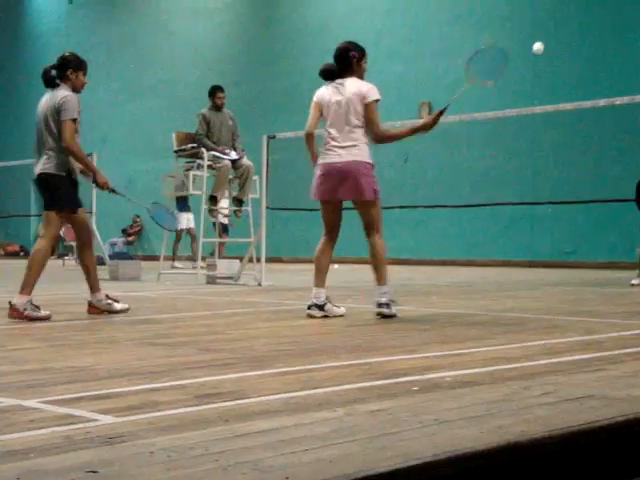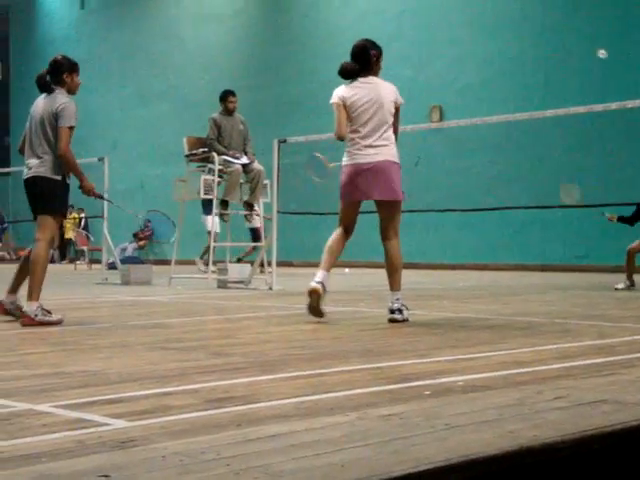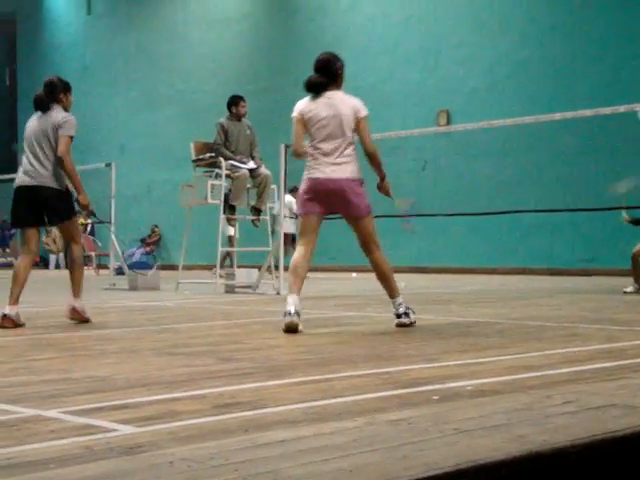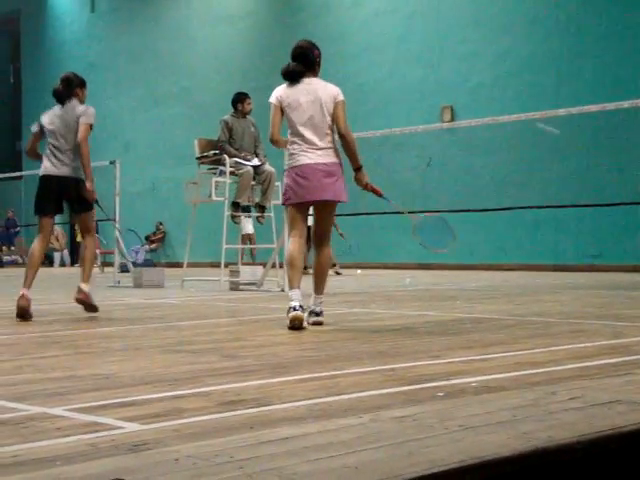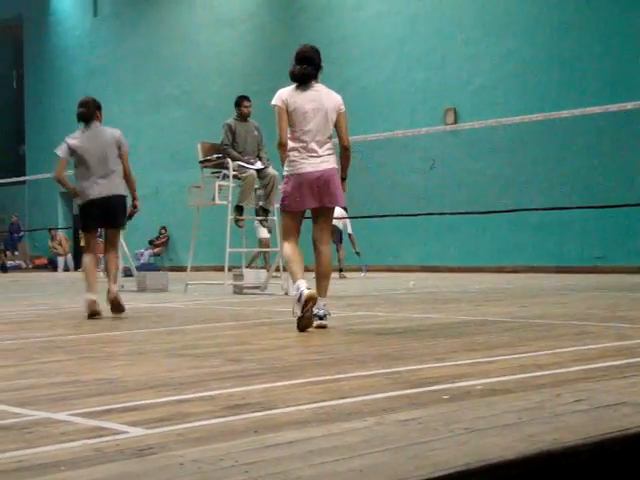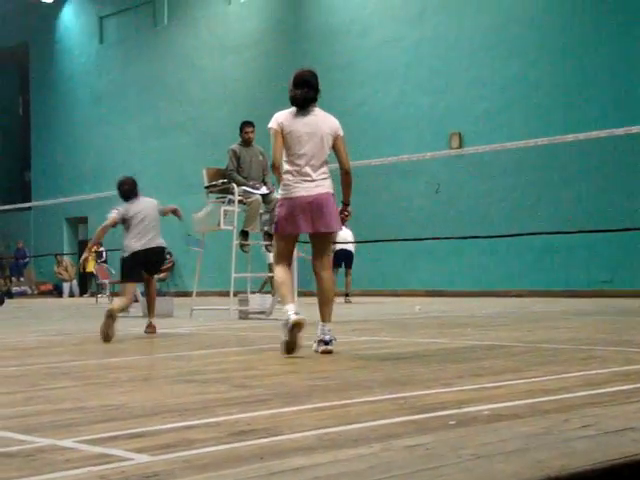
dt=0.4s
person 1, frame 1
left shoulder: (322, 92)
right shoulder: (366, 89)
left elbow: (309, 132)
right elbow: (378, 135)
left wrist: (315, 159)
right wrist: (420, 127)
left hip: (328, 166)
right hip: (357, 164)
left knee: (330, 235)
right knee: (374, 232)
left ankle: (317, 300)
right ankle: (383, 298)
person 1, frame 2
left shoulder: (342, 93)
right shoulder: (391, 90)
left elbow: (341, 134)
left hip: (354, 165)
right hip: (386, 164)
left knee: (343, 230)
right knee: (390, 236)
left ankle: (319, 281)
right ankle: (396, 304)
person 1, frame 3
left shoulder: (303, 106)
right shoulder: (353, 104)
left elbow: (297, 150)
right elbow: (370, 149)
right wrist: (382, 178)
left hip: (315, 183)
right hip: (347, 181)
left knee: (304, 246)
right knee: (371, 247)
left ankle: (292, 308)
right ankle: (401, 309)
person 1, frame 4
left shoulder: (281, 93)
right shoulder: (332, 91)
left elbow: (274, 137)
right elbow: (344, 134)
right wrist: (358, 169)
left hip: (299, 168)
right hip: (328, 167)
left knee: (297, 237)
right knee: (323, 241)
left ankle: (295, 303)
right ankle: (317, 307)
person 1, frame 5
left shoulder: (284, 95)
right shoulder: (334, 98)
left elbow: (282, 141)
right elbow: (345, 145)
right wrist: (343, 178)
left hip: (298, 174)
right hip: (328, 172)
left knee: (290, 240)
right knee: (322, 242)
left ankle: (302, 289)
right ankle: (321, 309)
person 1, frame 6
left shoulder: (281, 119)
right shoulder: (331, 122)
left elbow: (276, 162)
right elbow: (346, 168)
right wrist: (346, 203)
left hip: (291, 198)
right hip: (323, 197)
left knee: (282, 263)
right knee: (323, 267)
left ankle: (292, 313)
right ankle: (325, 335)
person 2, frame 1
left shoulder: (47, 98)
right shoulder: (68, 98)
right elbow: (69, 143)
left wrist: (84, 171)
right wrist: (95, 172)
left hip: (48, 173)
right hip: (58, 175)
left knee: (85, 233)
right knee: (49, 235)
left ankle: (97, 298)
right ankle: (21, 301)
person 2, frame 2
left shoulder: (40, 102)
right shoulder: (65, 104)
left elbow: (23, 147)
right elbow: (63, 150)
right wrist: (83, 179)
left hip: (33, 176)
right hip: (51, 177)
left knee: (45, 240)
right knee: (45, 240)
right ankle: (32, 308)
person 2, frame 3
left shoulder: (33, 121)
right shoulder: (65, 119)
right elbow: (62, 155)
right wrist: (80, 191)
left hip: (24, 187)
right hip: (52, 187)
left knee: (28, 251)
right knee: (74, 242)
right ankle: (76, 305)
person 2, frame 4
left shoulder: (48, 115)
right shoulder: (85, 111)
left elbow: (30, 150)
right elbow: (81, 140)
right wrist: (89, 178)
left hip: (48, 178)
right hip: (74, 178)
left knee: (42, 236)
right knee: (89, 234)
left ankle: (25, 294)
right ankle: (84, 288)
person 2, frame 5
left shoulder: (71, 141)
right shoulder: (115, 134)
left elbow: (59, 175)
right elbow: (127, 171)
left wrist: (76, 192)
right wrist: (135, 198)
left hip: (89, 199)
right hip: (115, 196)
left knee: (90, 251)
right knee: (111, 248)
left ankle: (92, 298)
right ankle: (113, 290)
person 2, frame 6
left shoulder: (123, 210)
right shoulder: (152, 203)
left elbow: (106, 226)
right elbow: (164, 211)
left wrist: (88, 249)
right wrist: (174, 210)
left hip: (133, 252)
right hip: (157, 249)
left knee: (127, 298)
right knee: (148, 280)
left ankle: (113, 311)
right ankle: (151, 322)
person 3, frame 1
left shoulder: (229, 114)
right shoulder: (204, 114)
left elbow: (236, 136)
right elbow: (200, 137)
left wrist: (239, 149)
right wrist: (216, 148)
left hip: (230, 152)
right hip: (213, 153)
left knee: (248, 165)
right knee: (226, 164)
left ankle: (239, 198)
right ankle: (214, 197)
person 3, frame 2
left shoulder: (240, 119)
right shoulder: (215, 119)
left elbow: (247, 140)
right elbow: (211, 142)
left wrist: (249, 154)
right wrist: (227, 153)
left hip: (242, 157)
right hip: (223, 157)
left knee: (259, 170)
right knee: (236, 169)
left ankle: (250, 203)
right ankle: (225, 201)
person 3, frame 3
left shoulder: (247, 124)
right shoulder: (223, 124)
left elbow: (254, 145)
right elbow: (218, 147)
left wrist: (257, 158)
right wrist: (234, 158)
left hip: (248, 162)
right hip: (231, 162)
left knee: (266, 174)
right knee: (243, 173)
left ankle: (258, 208)
right ankle: (232, 206)
person 3, frame 4
left shoulder: (251, 121)
right shoulder: (227, 121)
left elbow: (258, 142)
right elbow: (223, 144)
left wrist: (260, 155)
right wrist: (239, 155)
left hip: (252, 159)
right hip: (235, 159)
left knee: (270, 171)
right knee: (248, 171)
left ankle: (262, 205)
right ankle: (237, 204)
person 3, frame 5
left shoulder: (254, 125)
right shoulder: (230, 124)
left elbow: (261, 146)
right elbow: (226, 148)
left wrist: (263, 159)
right wrist: (242, 158)
left hip: (255, 163)
right hip: (237, 162)
left knee: (273, 175)
right knee: (251, 174)
left ankle: (264, 208)
right ankle: (239, 208)
person 3, frame 6
left shoulder: (260, 150)
right shoulder: (234, 150)
left elbow: (266, 172)
right elbow: (230, 173)
left wrist: (268, 184)
right wrist: (247, 183)
left hip: (260, 188)
right hip: (242, 187)
left knee: (276, 199)
right knee: (256, 199)
left ankle: (269, 233)
right ankle: (245, 233)
